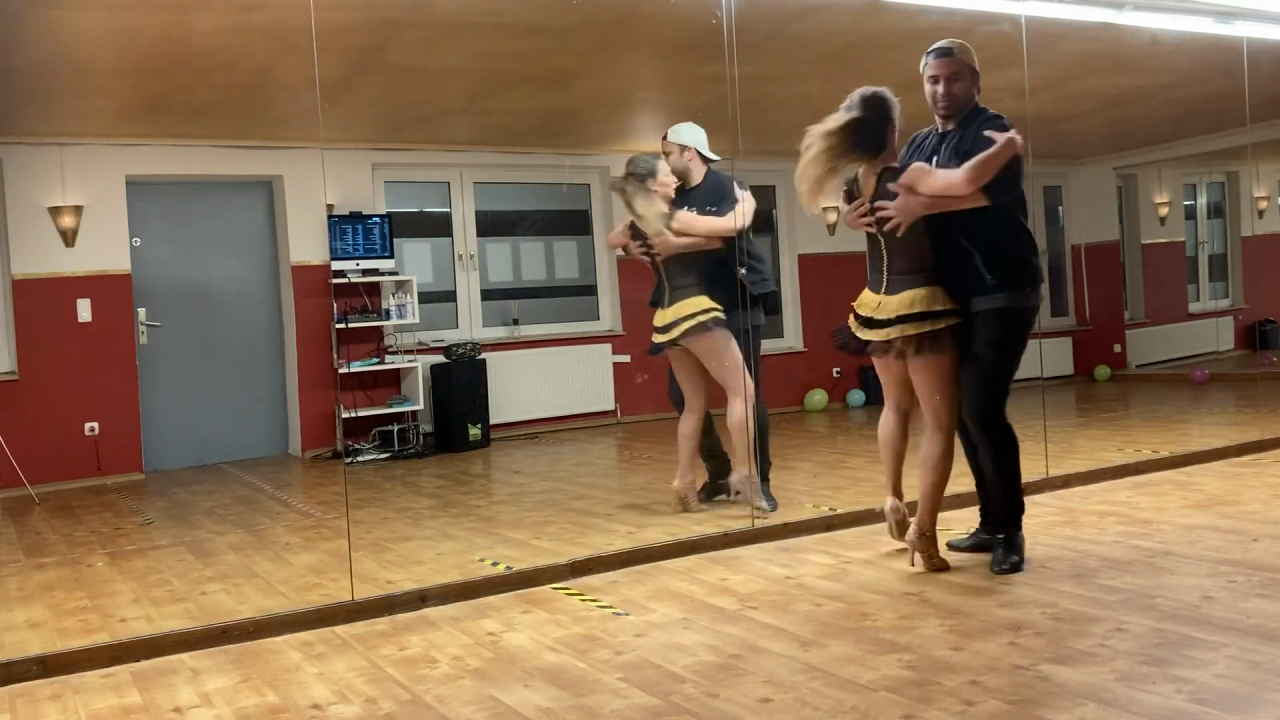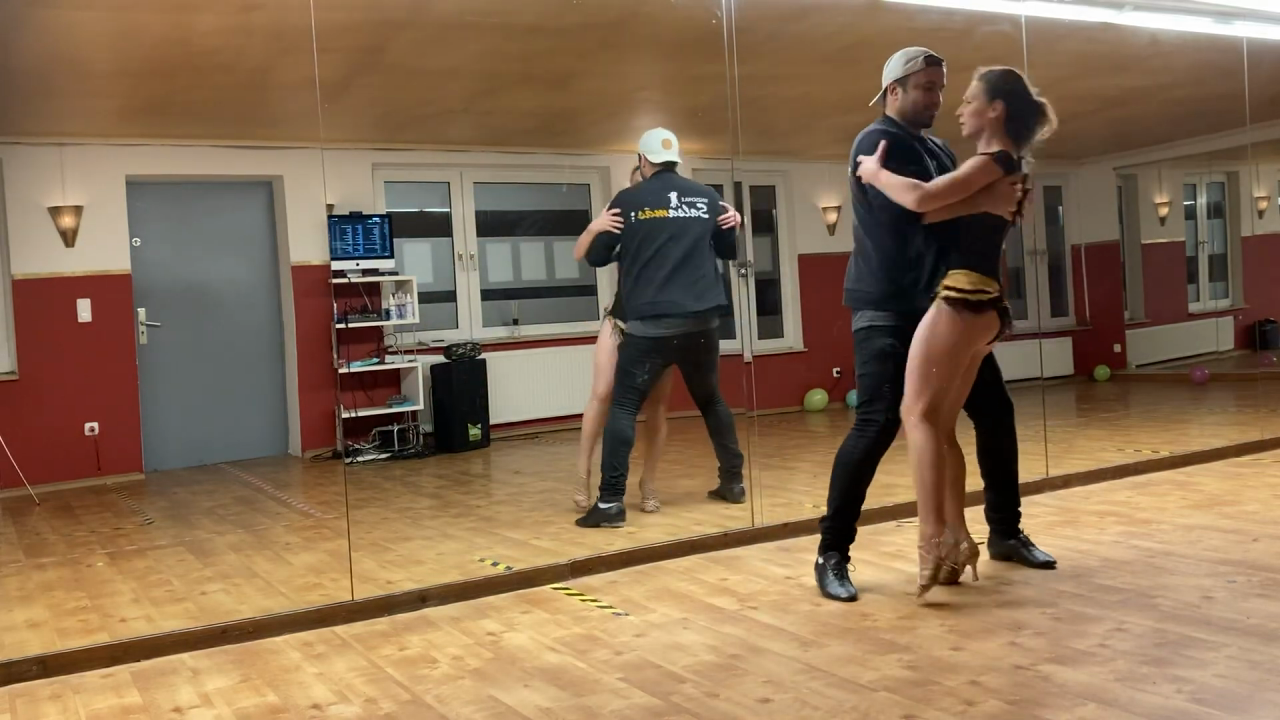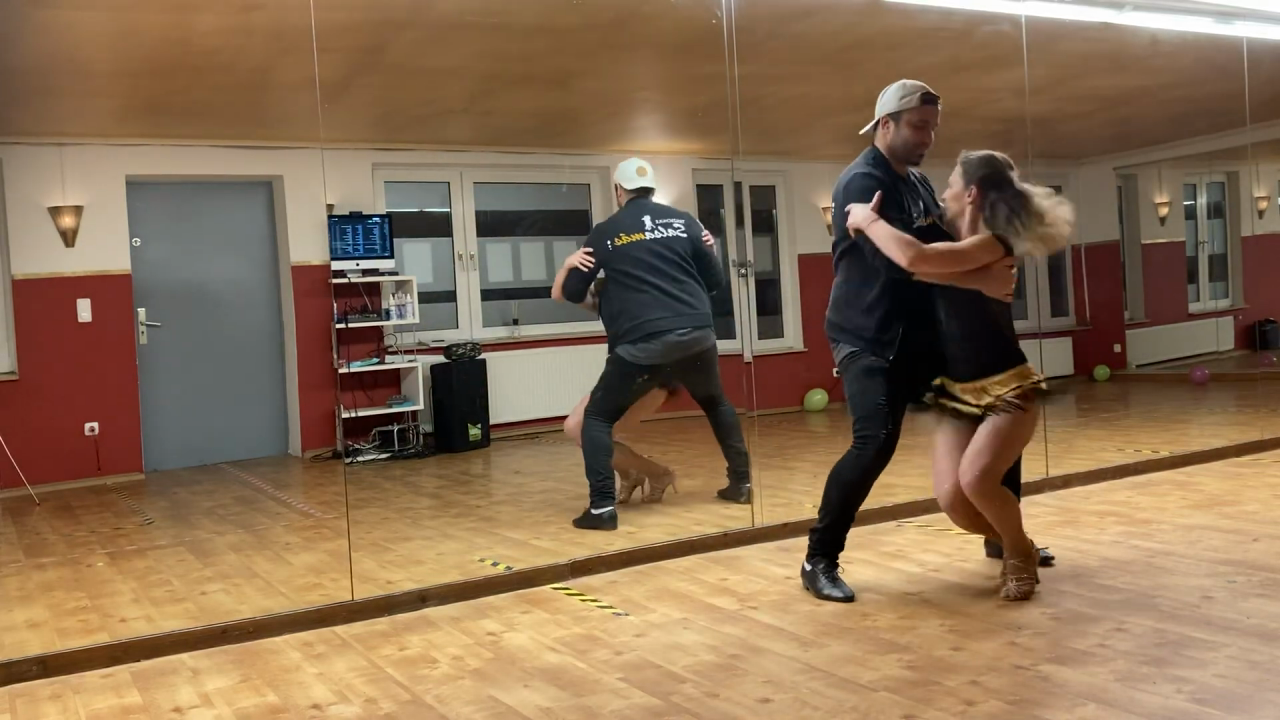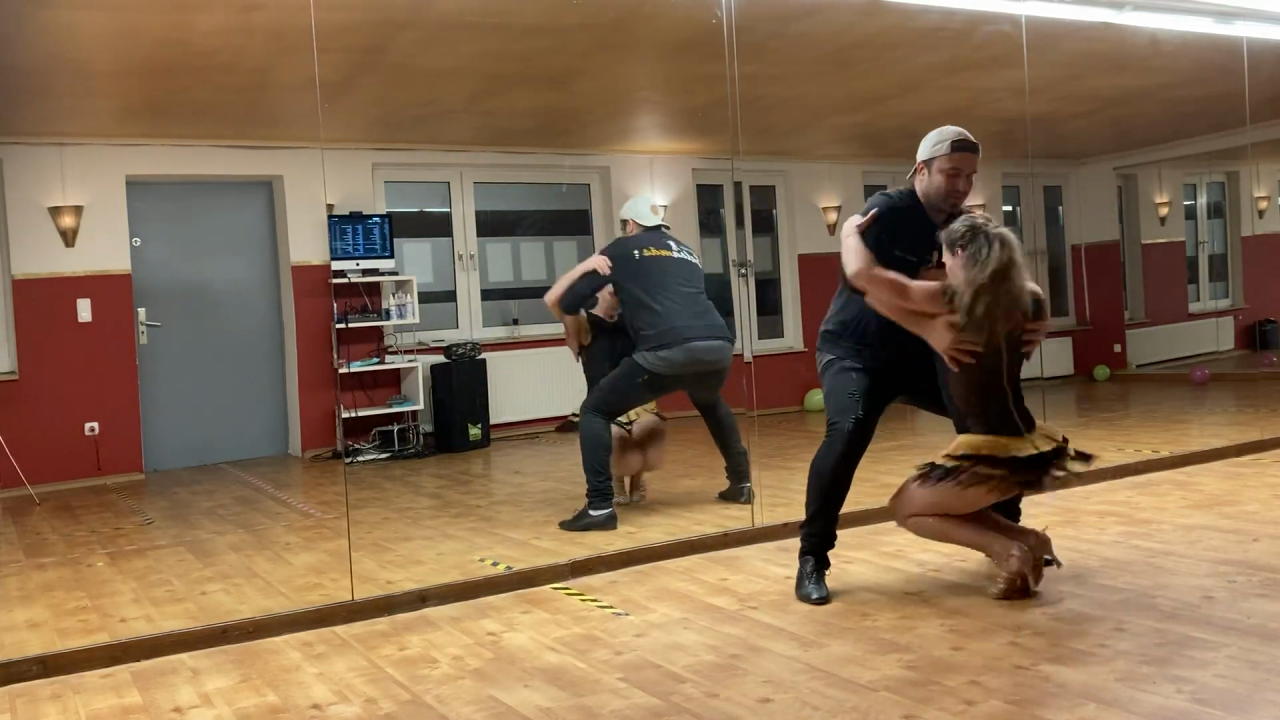
dt=0.7s
person 1, frame 1
left shoulder: (991, 130)
right shoulder: (921, 144)
left elbow: (1002, 183)
right elbow: (883, 193)
left wrist: (923, 204)
right wrist: (864, 210)
left hip: (1003, 296)
right hip: (954, 300)
left knee: (977, 410)
right knee: (964, 413)
left ankle: (1007, 532)
right ankle: (995, 520)
person 1, frame 2
left shoulder: (936, 148)
right shoulder: (877, 141)
left elbow: (953, 200)
right elbow: (909, 206)
left wrist: (1004, 196)
right wrist: (988, 200)
right hip: (886, 312)
left knee: (996, 412)
right knee: (875, 427)
left ankle: (1005, 532)
right ankle: (832, 555)
person 1, frame 3
left shoulder: (918, 182)
right shoulder: (863, 182)
left elbow: (949, 249)
left wrist: (996, 268)
right wrist: (985, 280)
left hip: (925, 339)
right hip: (869, 343)
right knee: (876, 442)
right ankle: (820, 560)
person 1, frame 4
right shoulder: (889, 210)
right elbow: (865, 278)
left wrist: (1032, 327)
right wrist: (928, 328)
left hip: (925, 356)
right hip: (854, 350)
right knee: (847, 432)
right ankle: (811, 560)
person 2, frame 1
left shoulder: (855, 182)
right shoulder: (908, 175)
left elbow: (819, 203)
right elbow: (966, 183)
right wrist: (1004, 147)
left hip: (873, 308)
right hip: (919, 310)
left knee: (897, 406)
right knee: (942, 423)
left ankle: (894, 503)
right ankle: (924, 536)
person 2, frame 2
left shoulder: (989, 164)
right shoulder: (1004, 165)
left elbow: (921, 199)
left wrist: (875, 171)
left hip: (963, 299)
right hip: (974, 305)
left knee: (920, 415)
right knee: (939, 426)
left ankle: (936, 537)
right ankle: (955, 538)
person 2, frame 3
left shoulder: (989, 246)
right shoulder: (976, 247)
left elbow: (914, 258)
left wrist: (865, 218)
left hip: (1007, 391)
right hip: (959, 394)
left knee: (975, 480)
right knee: (954, 493)
left ankle: (1020, 550)
right ankle: (1014, 546)
person 2, frame 4
left shoulder: (952, 303)
right shoulder: (1028, 302)
left hip: (986, 458)
right hip: (1027, 451)
left knee: (904, 510)
left ankle: (1014, 547)
right ankle: (1020, 545)
person 3, frame 1
left shoulder: (727, 187)
right shoulder: (676, 199)
left elbow: (733, 226)
left wrist: (678, 233)
right wrist: (638, 243)
left hip: (738, 309)
left knee: (747, 397)
right knee: (682, 393)
left ankle: (763, 482)
right ankle: (719, 473)
person 3, frame 2
left shoulder: (627, 201)
right shoulder: (707, 197)
left elbow: (596, 256)
right elbow: (729, 250)
left wrist: (627, 250)
right wrist: (733, 223)
left hip: (651, 322)
right hip: (700, 319)
left knee: (624, 406)
right knee: (710, 400)
left ankle: (610, 500)
right ankle: (732, 481)
person 3, frame 3
left shoulder: (605, 233)
right shoulder: (683, 221)
left elbow: (572, 292)
right elbow: (715, 279)
left hip: (645, 345)
right hip: (698, 336)
left knee: (597, 416)
right knee: (715, 404)
left ankle: (602, 506)
right ankle: (740, 482)
person 3, frame 4
left shoulder: (622, 249)
right shoulder: (686, 252)
left elbow: (570, 301)
left hip: (667, 352)
right hip: (717, 348)
left knee: (594, 412)
right knee: (711, 405)
left ankle: (600, 508)
right ankle: (741, 483)
person 4, frame 1
left shoulder: (640, 226)
right shoulder: (674, 222)
left elbow: (615, 240)
left hip: (670, 322)
right hip: (694, 314)
left knee: (694, 404)
right knee: (741, 393)
left ankle: (683, 483)
right ankle: (743, 476)
person 4, frame 2
right shoulder: (620, 225)
right elbow: (579, 254)
right wrist: (594, 228)
right hip: (621, 318)
left knee: (656, 407)
right knee: (602, 394)
left ankle: (648, 485)
right ankle: (583, 474)
person 4, frame 3
right shoulder: (601, 289)
right elbow: (559, 294)
left wrist: (707, 248)
right wrist: (568, 264)
right knee: (574, 427)
right ankle: (638, 473)
person 4, frame 4
right shoulder: (583, 323)
right elbow: (551, 300)
right wrist: (584, 267)
left hip: (639, 406)
left ankle: (633, 478)
right ankle: (619, 476)
